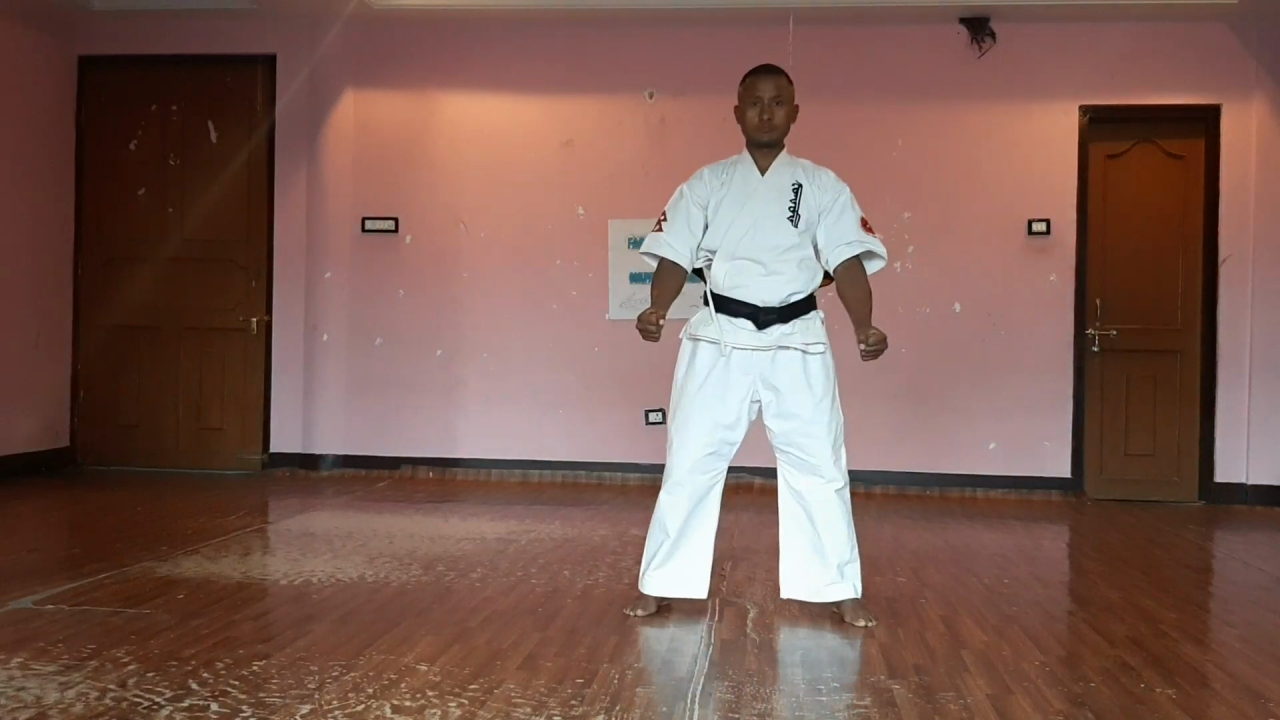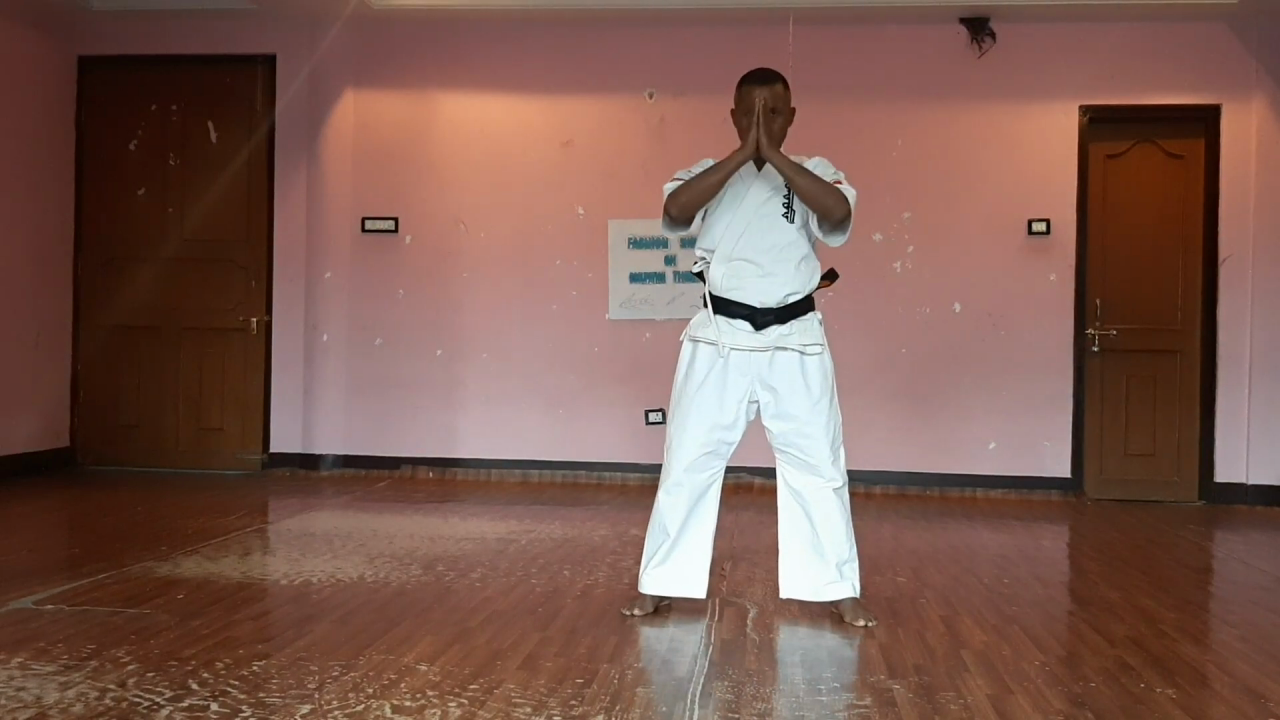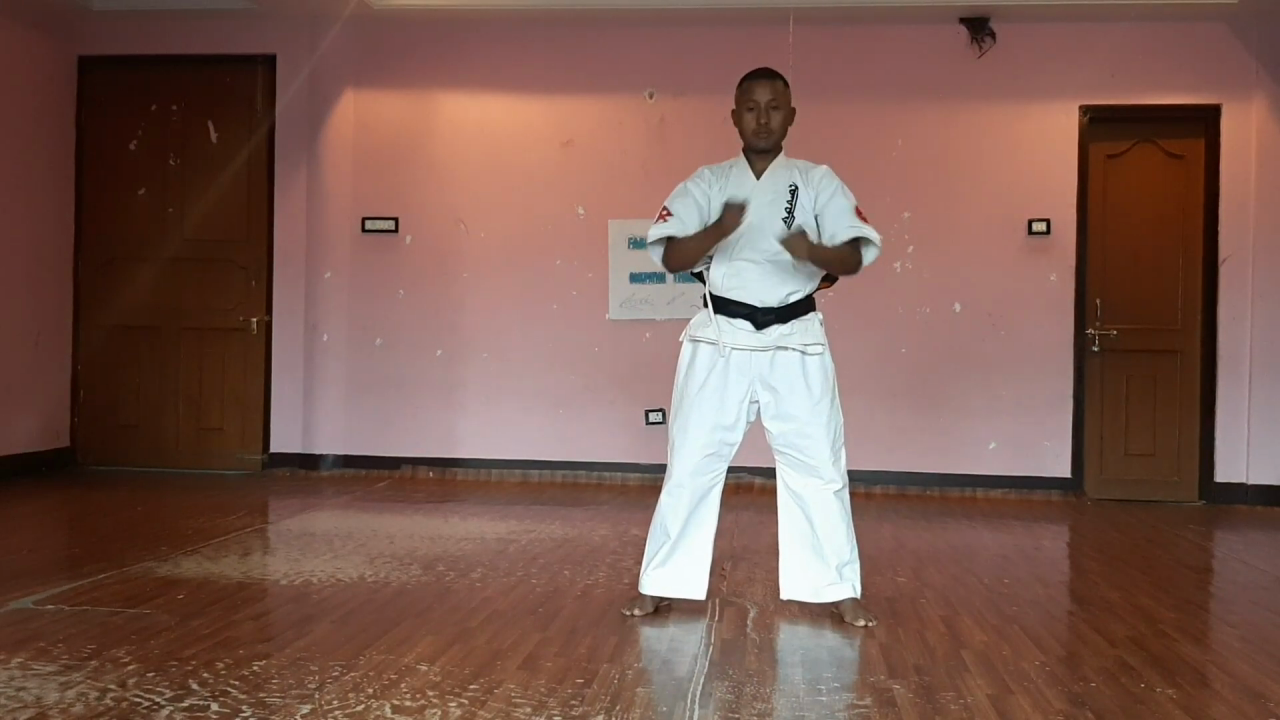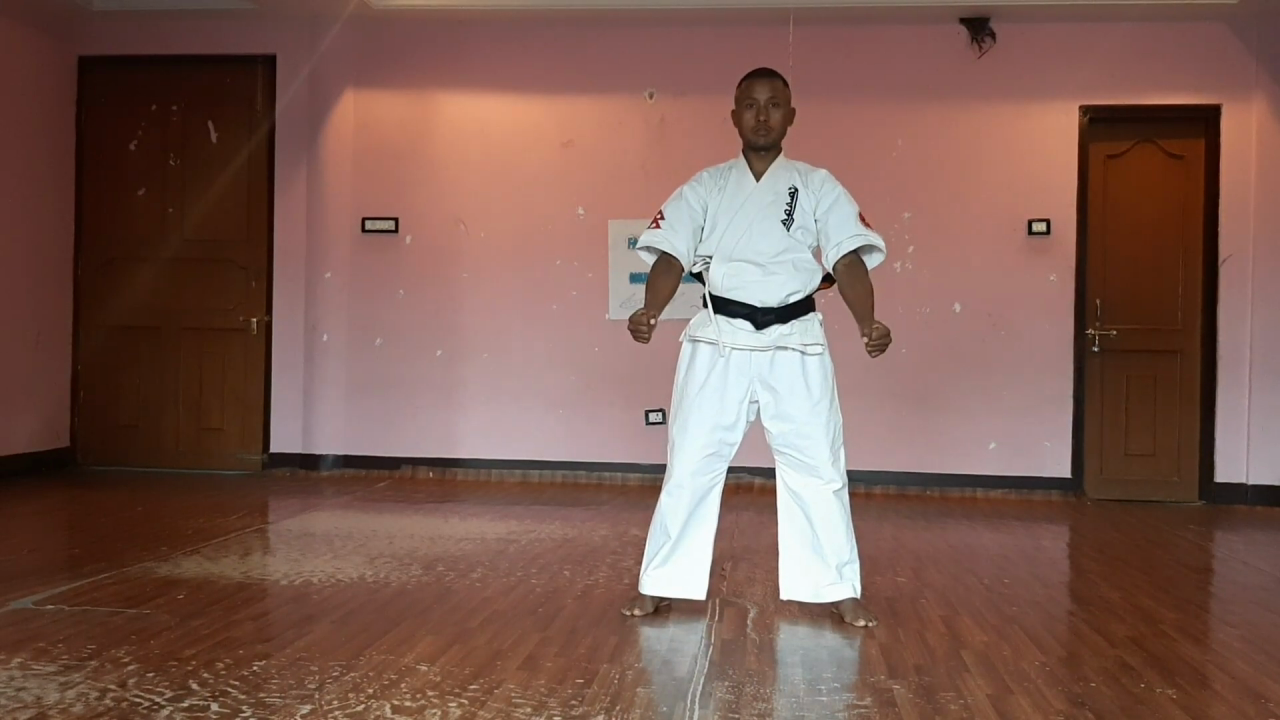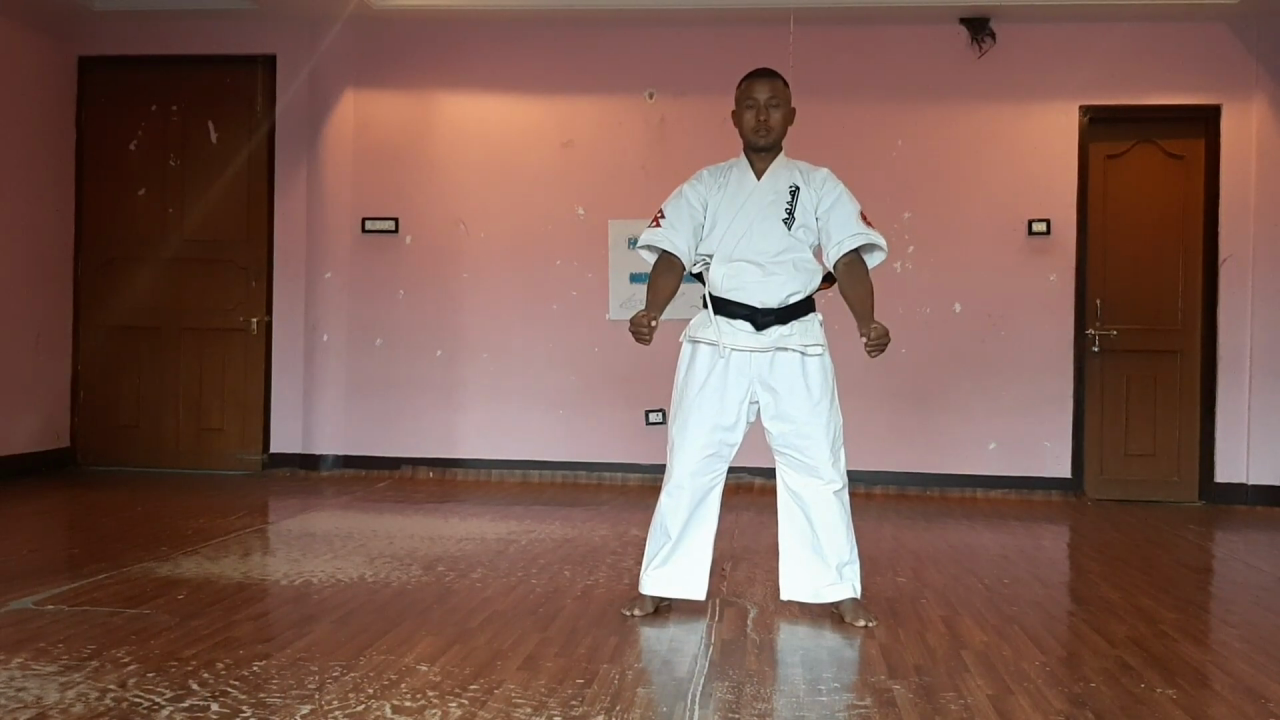
dt=1s
person 1, frame 1
left shoulder: (823, 186)
right shoulder: (706, 183)
left elbow: (847, 261)
right elbow: (674, 256)
left wrist: (864, 326)
right wrist: (657, 309)
left hip: (797, 340)
right hip: (719, 339)
left knee: (818, 466)
right knee: (691, 463)
left ankle: (840, 590)
right ankle: (658, 584)
person 1, frame 2
left shoulder: (809, 172)
right shoulder: (713, 172)
left elbow: (838, 216)
right elbow: (675, 213)
left wrist: (773, 155)
right wrist: (743, 154)
left hip: (794, 339)
right hip: (718, 337)
left knee: (818, 465)
right knee: (688, 462)
left ankle: (839, 590)
right ankle: (658, 584)
person 1, frame 3
left shoulder: (818, 181)
right shoulder: (706, 182)
left elbow: (854, 252)
right elbow: (672, 256)
left wrist: (817, 254)
right wrist: (717, 233)
left hip: (794, 340)
right hip: (719, 339)
left knee: (818, 466)
right knee: (691, 464)
left ankle: (839, 590)
right ankle: (659, 584)
person 1, frame 4
left shoulder: (818, 186)
right shoulder: (704, 187)
left elbow: (847, 259)
right elbow: (671, 256)
left wrist: (867, 322)
right wrist: (649, 312)
left hip: (795, 342)
right hip: (719, 340)
left knee: (818, 468)
right knee: (691, 465)
left ankle: (840, 590)
right ankle: (660, 584)
person 1, frame 5
left shoulder: (819, 186)
right shoulder: (704, 186)
left elbow: (848, 258)
right elbow: (672, 255)
left wrist: (866, 322)
right wrist: (651, 312)
left hip: (795, 341)
right hip: (718, 340)
left knee: (818, 469)
right knee: (691, 465)
left ankle: (840, 590)
right ankle: (660, 584)
